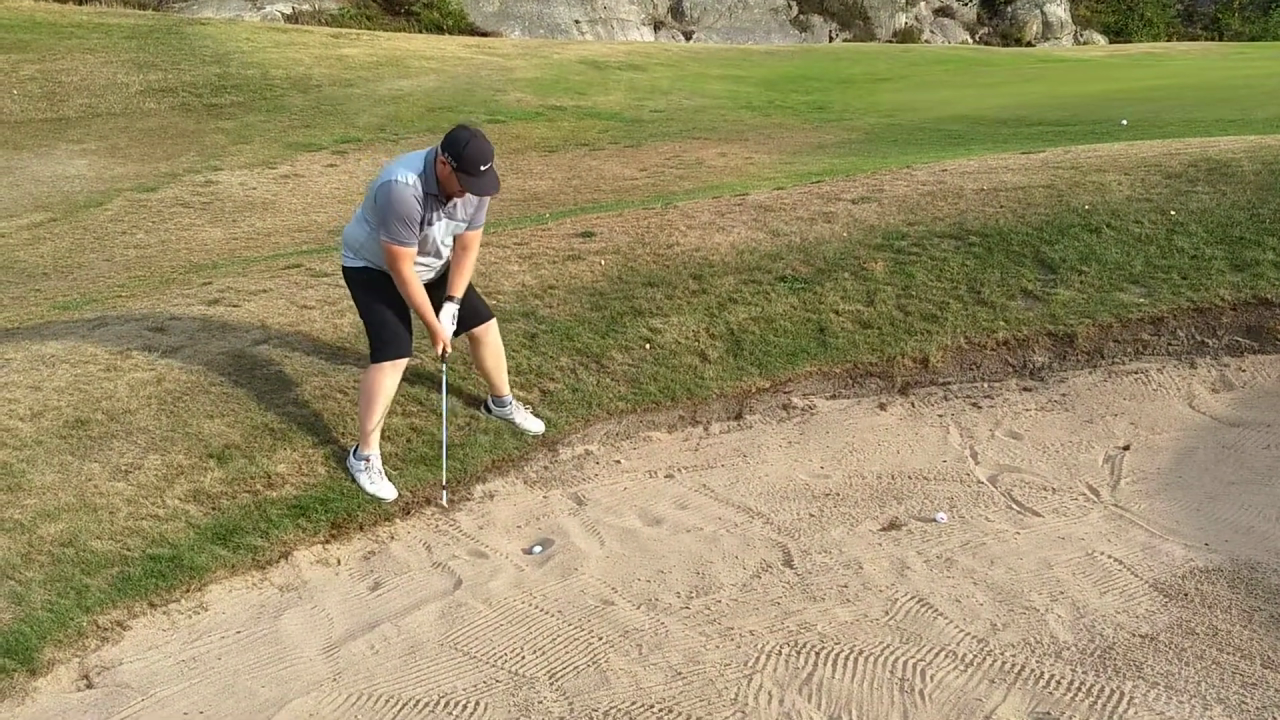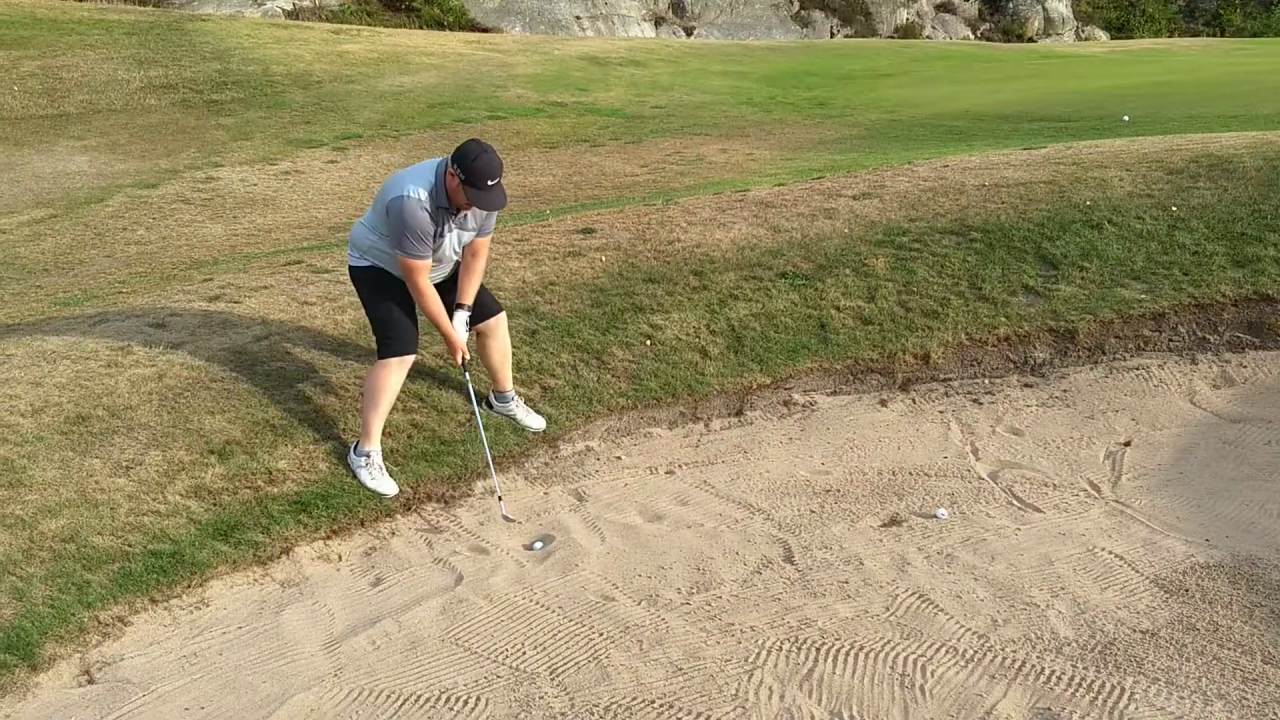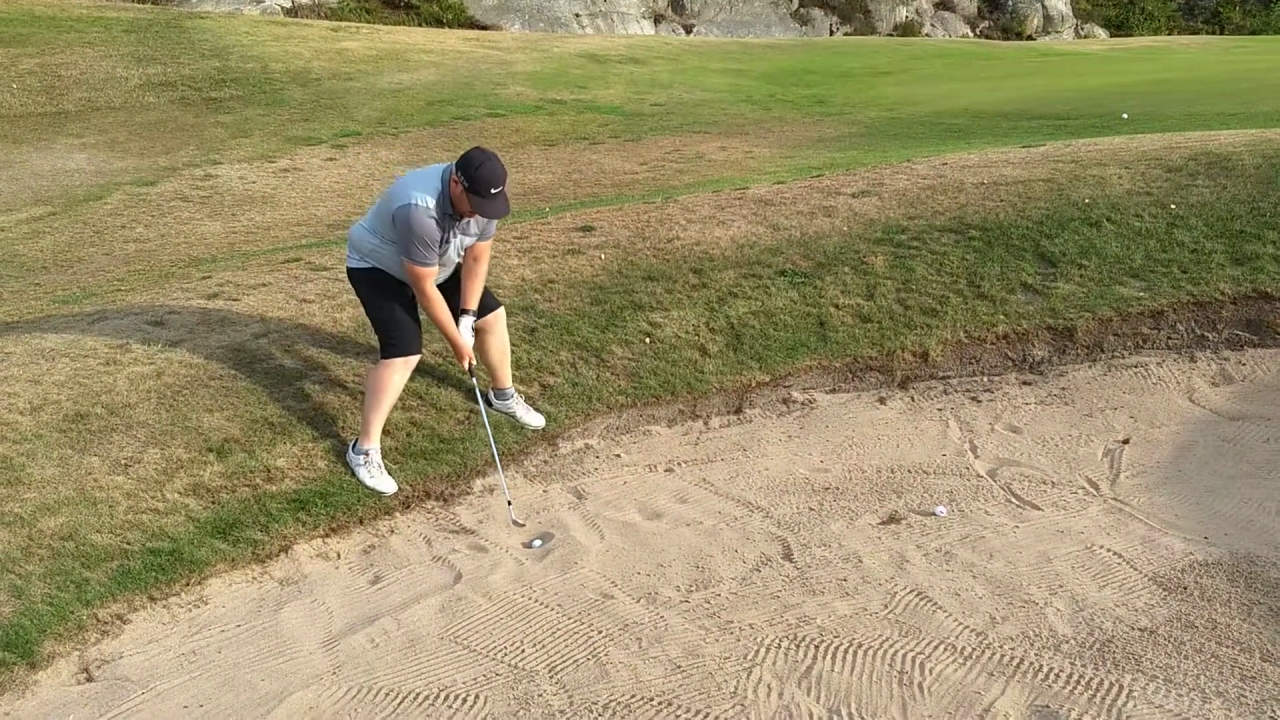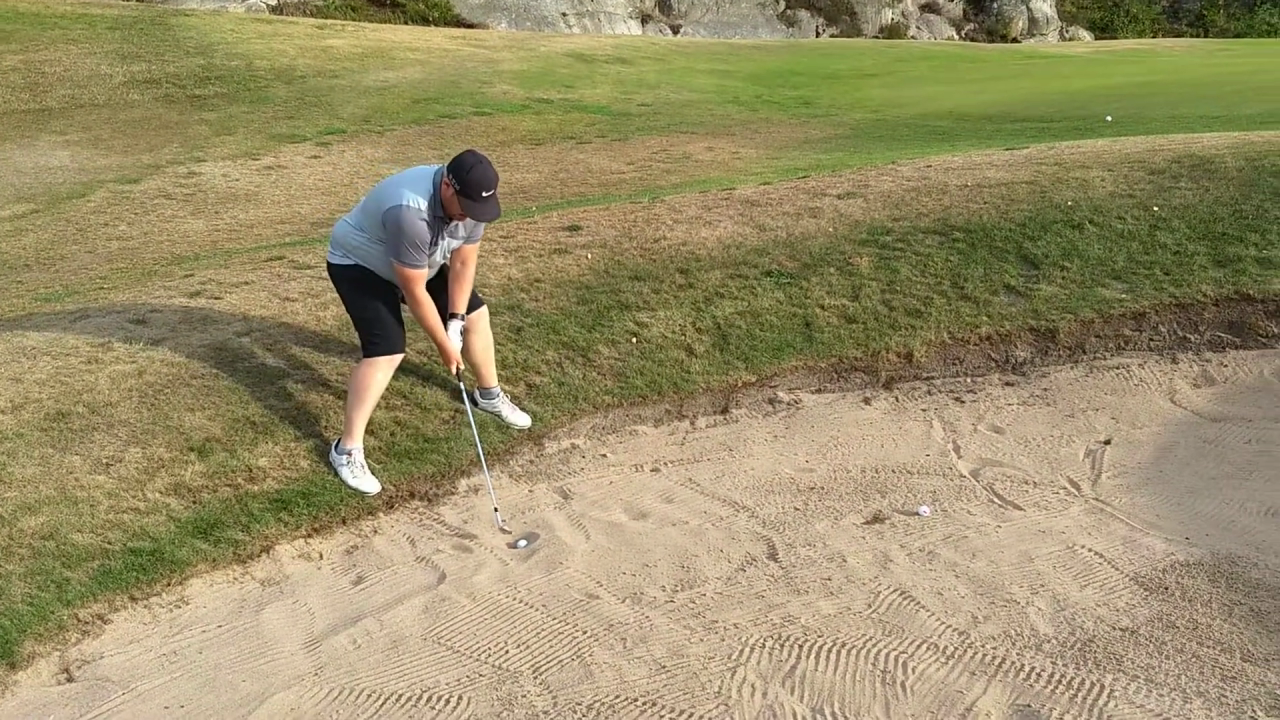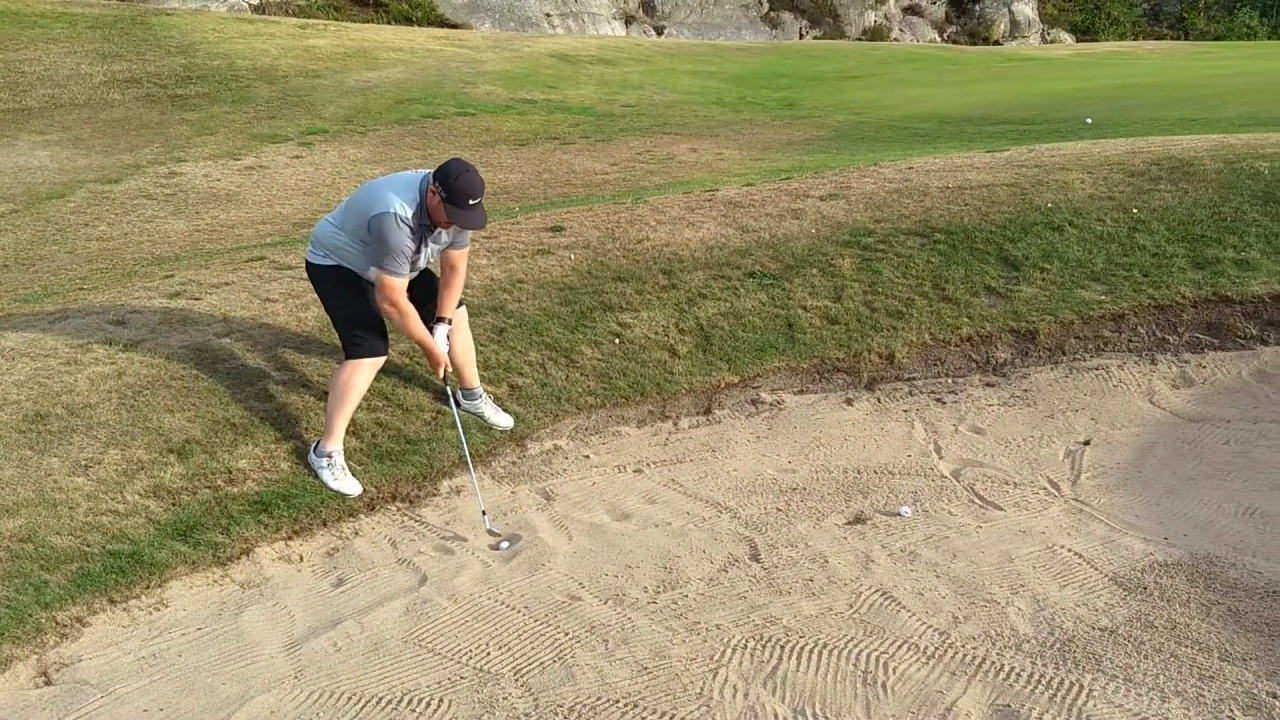
dt=0.2s
person 1, frame 1
left shoulder: (470, 182)
right shoulder: (402, 189)
left elbow: (467, 247)
right elbow: (400, 267)
left wrist: (451, 304)
right wrist: (433, 326)
left hip: (434, 267)
right hip: (375, 268)
left knee: (484, 324)
right knee: (393, 355)
left ankle: (502, 402)
right ankle: (365, 456)
person 1, frame 2
left shoulder: (481, 191)
right shoulder: (413, 202)
left elbow: (476, 254)
right elbow: (416, 281)
left wrist: (462, 312)
right wrist: (449, 335)
left hip: (440, 266)
right hip: (381, 268)
left knee: (493, 318)
right knee: (399, 353)
left ankle: (504, 398)
right ankle: (366, 452)
person 1, frame 3
left shoulder: (482, 196)
right shoulder: (419, 209)
left elbow: (476, 258)
right elbow: (423, 288)
left wrist: (467, 317)
right wrist: (456, 341)
left hip: (438, 266)
right hip: (379, 268)
left knee: (492, 315)
right knee: (403, 353)
left ankle: (503, 395)
right ankle: (365, 450)
person 1, frame 4
left shoulder: (471, 198)
right shoulder: (410, 210)
left elbow: (463, 262)
right elbow: (413, 291)
left wrist: (455, 321)
right wrist: (445, 345)
left hip: (420, 265)
right hip: (359, 265)
left knee: (475, 313)
right knee: (387, 352)
left ankle: (489, 395)
right ankle: (347, 450)
person 1, frame 5
left shoulder: (454, 204)
right shoulder: (395, 217)
left elbow: (455, 267)
right elbow: (391, 301)
left wrist: (441, 325)
right wrist: (431, 347)
left hip: (397, 267)
right hip: (337, 265)
left knee: (455, 312)
right knee: (369, 353)
left ankle: (472, 395)
right ankle: (327, 452)
